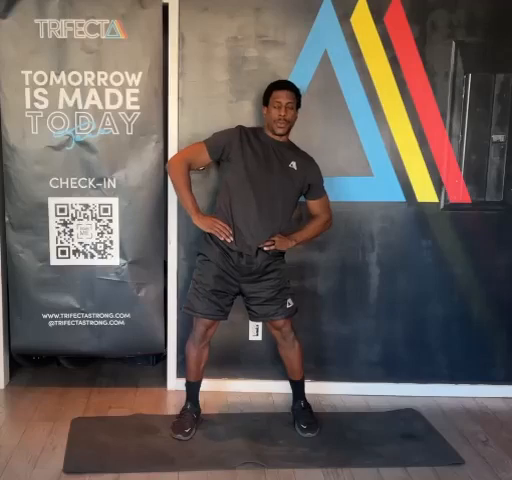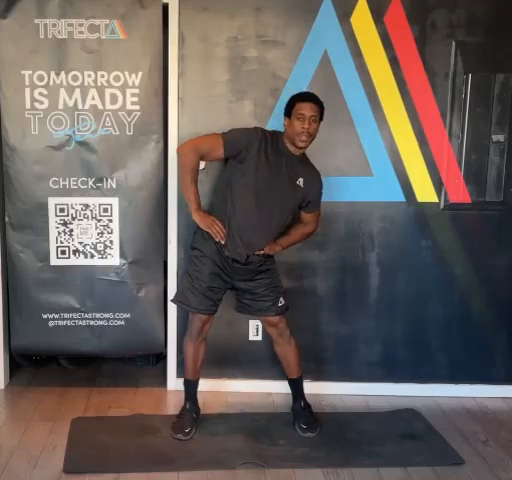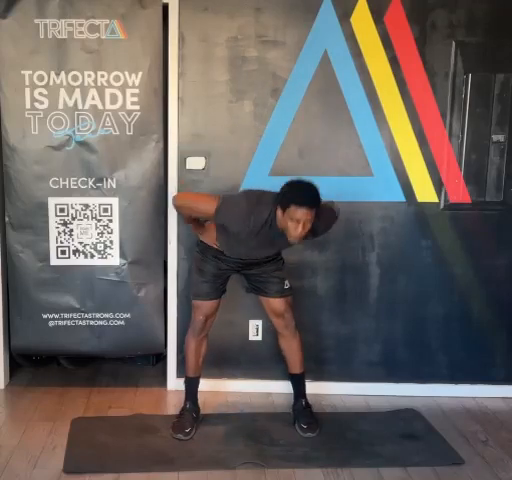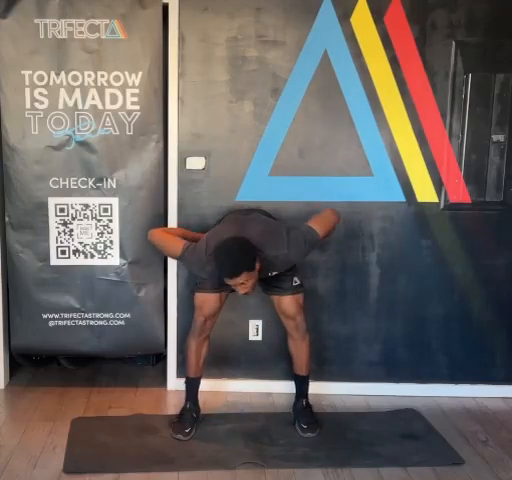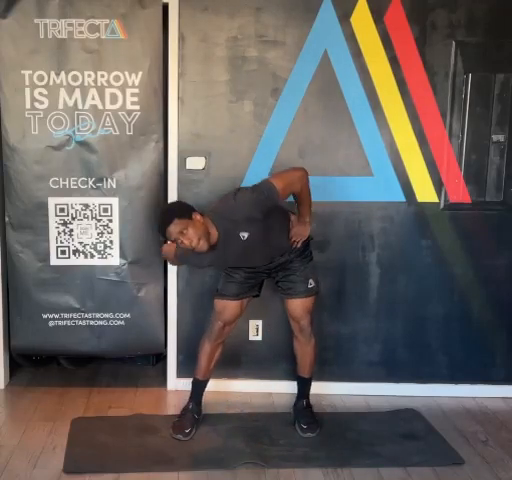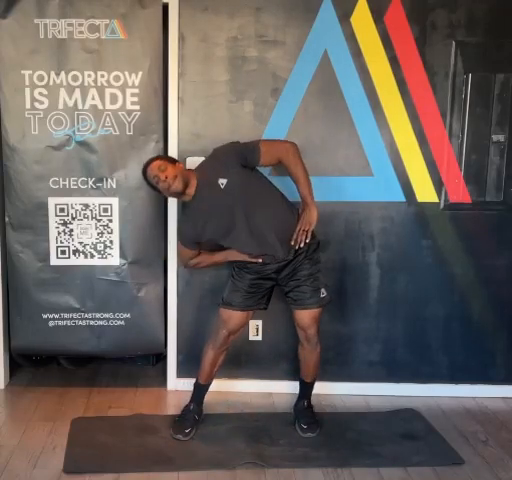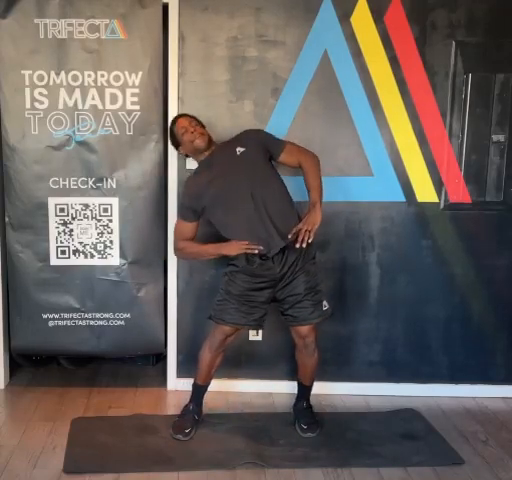
dt=0.5s
person 1, frame 1
left shoulder: (304, 164)
right shoulder: (235, 139)
left elbow: (323, 215)
right elbow: (178, 163)
left wrist: (292, 239)
right wrist: (197, 216)
left hip: (267, 264)
right hip: (220, 256)
left knee: (284, 331)
right knee: (202, 331)
left ankle: (300, 403)
right ankle: (191, 406)
person 1, frame 2
left shoulder: (311, 178)
right shoulder: (253, 141)
left elbow: (309, 223)
right elbow: (188, 150)
left wrist: (278, 244)
right wrist: (196, 211)
left hip: (258, 262)
right hip: (212, 252)
left knee: (279, 329)
right knee: (197, 328)
left ankle: (299, 403)
right ankle: (190, 406)
person 1, frame 3
left shoulder: (323, 221)
right shoulder: (247, 212)
right elbow: (180, 199)
right wrist: (202, 231)
left hip: (264, 259)
right hip: (219, 252)
left knee: (285, 321)
right knee: (200, 321)
left ankle: (301, 402)
right ankle: (190, 405)
person 1, frame 4
left shoulder: (285, 249)
right shoulder: (204, 261)
left elbow: (331, 214)
right elbow: (155, 235)
right wrist: (198, 239)
left hip: (275, 258)
left knee: (295, 321)
right knee: (203, 321)
left ankle: (302, 402)
right ankle: (190, 405)
person 1, frame 5
left shoulder: (240, 208)
right shoulder: (191, 253)
left elbow: (298, 175)
right elbow: (167, 252)
left wrist: (304, 221)
left hip: (290, 253)
right hip: (242, 264)
left knee: (302, 324)
right knee: (218, 327)
left ankle: (303, 402)
right ankle: (193, 405)
person 1, frame 6
left shoulder: (224, 159)
right shoulder: (189, 222)
left elbow: (287, 149)
right elbow: (190, 259)
left wrist: (309, 206)
right wrist: (231, 253)
left hip: (298, 253)
right hip: (252, 266)
left knee: (308, 331)
right knee: (224, 332)
left ankle: (304, 403)
right ankle: (194, 406)
person 1, frame 7
left shoulder: (249, 141)
right shoulder: (193, 189)
left elbow: (307, 159)
right elbow: (182, 246)
left wrist: (315, 209)
right wrist: (224, 247)
left hip: (294, 257)
right hip: (248, 268)
left knee: (306, 337)
right knee: (219, 336)
left ankle: (303, 404)
right ankle: (194, 406)
